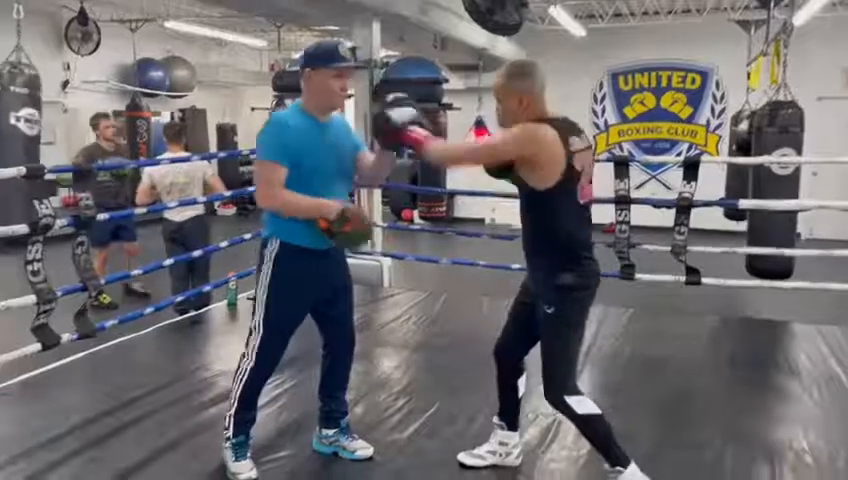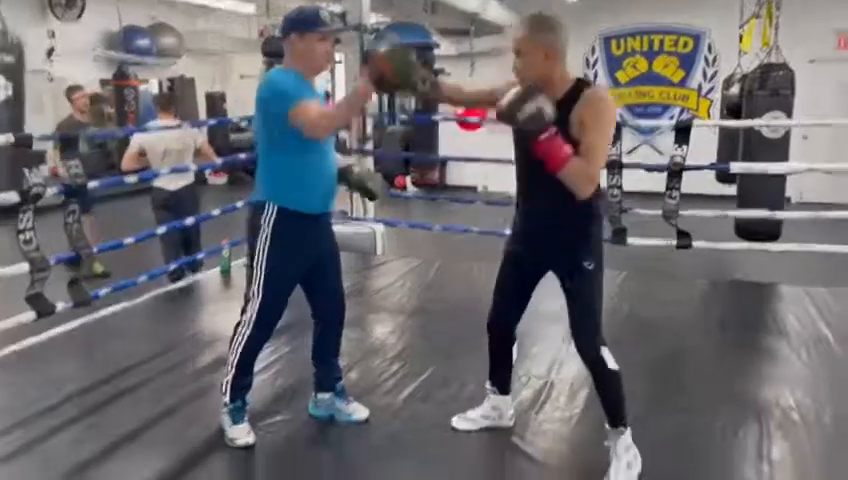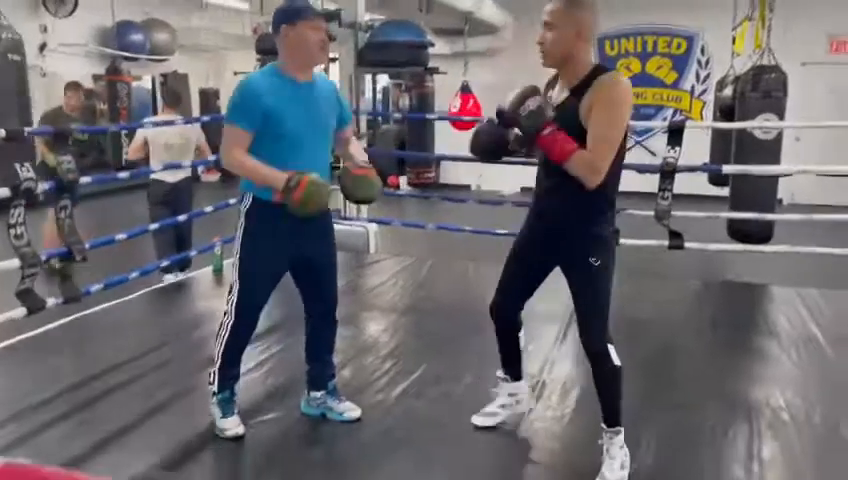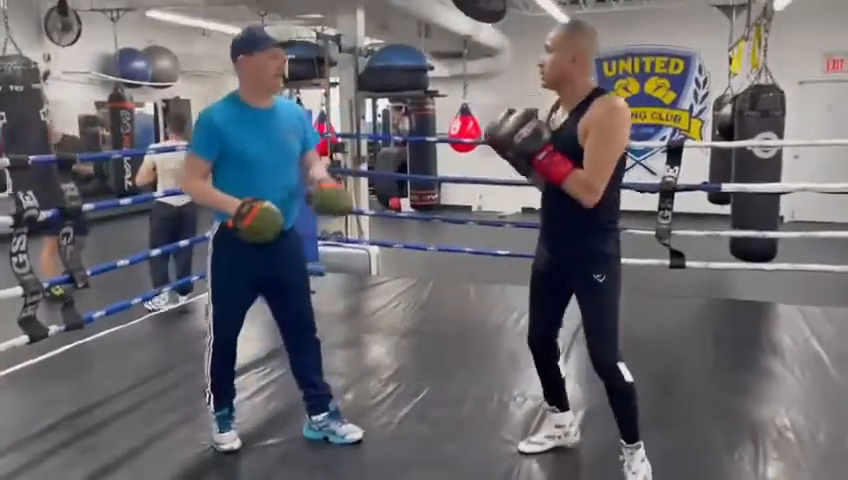
dt=0.4s
person 1, frame 1
left shoulder: (534, 137)
right shoulder: (568, 132)
left elbow: (454, 155)
left wrist: (411, 132)
left hip: (568, 283)
right hip: (549, 275)
left knee: (559, 389)
right knee: (507, 353)
right ankle: (506, 441)
person 1, frame 2
left shoulder: (595, 101)
right shoulder: (523, 92)
left elbow: (585, 184)
right elbow: (461, 96)
left wrist: (541, 132)
right wrist: (420, 80)
left hip: (577, 242)
right hip: (528, 234)
left knee: (589, 343)
right knee: (499, 322)
left ankle: (622, 440)
right ankle: (499, 404)
person 1, frame 3
left shoulder: (611, 88)
right shoulder: (551, 84)
left elbow: (593, 173)
left wrist: (542, 129)
right wrist: (509, 136)
left hip: (588, 235)
right hip: (542, 223)
left knee: (594, 338)
right knee: (503, 309)
left ankle: (615, 439)
right ankle: (513, 391)
person 1, frame 4
left shoulder: (607, 110)
right shoulder: (558, 108)
left elbow: (589, 192)
left wrist: (540, 150)
right wrist: (517, 152)
left hip: (594, 255)
right hip: (553, 249)
left knee: (604, 355)
right knee: (539, 339)
right ankle: (561, 421)
person 2, frame 1
left shoulder: (342, 128)
right shoulder: (283, 126)
left elbow: (371, 176)
right elbow: (267, 194)
left wrist: (386, 144)
right wrist: (329, 211)
left hip: (331, 256)
right hip: (289, 258)
left knee: (342, 342)
right knee: (264, 350)
left ankle: (332, 428)
right ankle: (236, 439)
person 2, frame 2
left shoulder: (310, 87)
right shoulder: (278, 83)
right elbow: (316, 124)
left wrist: (343, 171)
right wrist: (368, 86)
left hip: (317, 219)
right hip: (279, 221)
left knee: (331, 308)
right knee: (259, 316)
left ankle: (327, 391)
right ankle: (233, 404)
person 2, frame 3
left shoulder: (327, 89)
right shoulder: (256, 89)
left elbow: (347, 140)
right elbow: (232, 154)
left wrist: (359, 164)
right wrist: (280, 181)
left hip: (315, 218)
right hip: (267, 218)
left knee: (324, 306)
right knee: (244, 308)
left ankle: (320, 390)
right ankle: (223, 397)
person 2, frame 4
left shoulder: (294, 114)
right shoulder: (217, 118)
left elbow: (311, 164)
right elbow: (192, 181)
left wrist: (323, 182)
right wrist: (234, 206)
left hip: (285, 240)
right hip: (234, 244)
left knee: (302, 328)
right knee: (223, 333)
left ankle: (321, 413)
right ankle: (222, 415)
person 3, frame 1
left shoulder: (154, 166)
right shoulder: (198, 162)
left elbow: (140, 200)
right elbow: (220, 191)
left wrist: (161, 193)
left hip: (171, 225)
right hip: (196, 222)
left knee: (178, 271)
right knee: (200, 268)
left ankle: (184, 313)
right ankle: (201, 311)
person 3, frame 2
left shoulder: (145, 132)
right shoulder: (189, 129)
left elbow: (127, 165)
right elbow: (211, 157)
left wrist: (149, 160)
left hip: (162, 192)
right hip: (187, 189)
left knee: (170, 238)
right knee: (191, 233)
left ankle: (177, 280)
right ankle: (195, 273)
person 3, frame 3
left shoulder: (149, 124)
right shoulder: (192, 126)
left elbow: (131, 155)
right elbow: (207, 155)
left wrist: (152, 149)
left hip: (159, 184)
right hip: (183, 183)
left knee: (162, 231)
right knee: (183, 228)
left ankle: (169, 273)
right ankle: (182, 270)
person 3, frame 4
left shoulder: (155, 150)
left elbow: (140, 180)
left wrist: (159, 174)
left hip: (163, 207)
right hip: (188, 207)
left knee: (158, 252)
right knee: (184, 252)
left ankle: (161, 295)
right ankle: (183, 294)
person 4, frame 1
left shoulder: (122, 150)
right shoulder: (89, 152)
right elbow: (74, 165)
left hip: (121, 208)
right hip: (99, 211)
left knee: (133, 248)
right knee: (102, 254)
left ankle: (131, 284)
right ankle: (97, 295)
person 4, frame 2
left shoulder: (94, 121)
right shoulder: (66, 125)
left elbow: (103, 149)
right elbow: (55, 153)
right wrist: (63, 173)
left knee: (84, 219)
right knee: (86, 219)
left ankle: (76, 257)
right ankle: (92, 264)
person 4, frame 3
left shoulder: (84, 117)
right shoulder: (52, 115)
left elbow: (89, 144)
right elbow: (39, 142)
right wrist: (50, 159)
right hip: (53, 172)
right knee: (55, 213)
left ankle: (62, 249)
right ankle: (50, 257)
person 4, frame 4
left shoulder: (73, 142)
left elbow: (89, 170)
left wrist: (72, 165)
right hip: (49, 202)
right knee: (51, 243)
right ankle: (51, 286)
